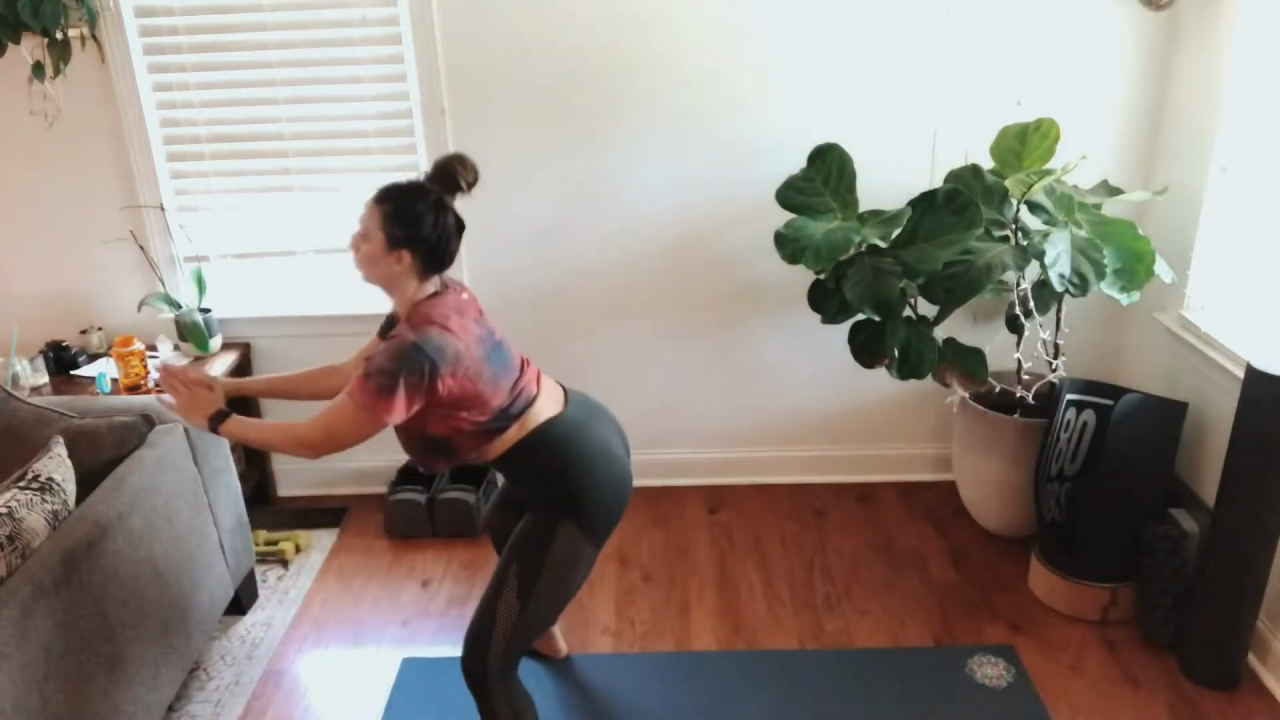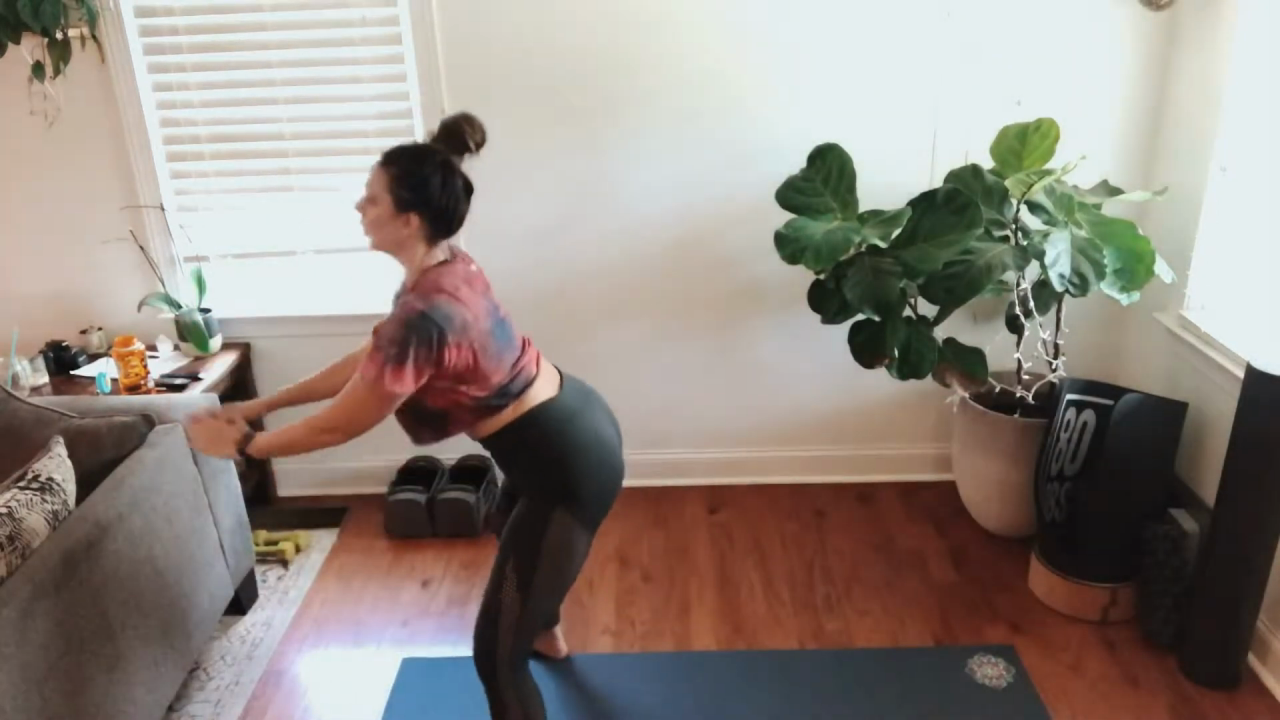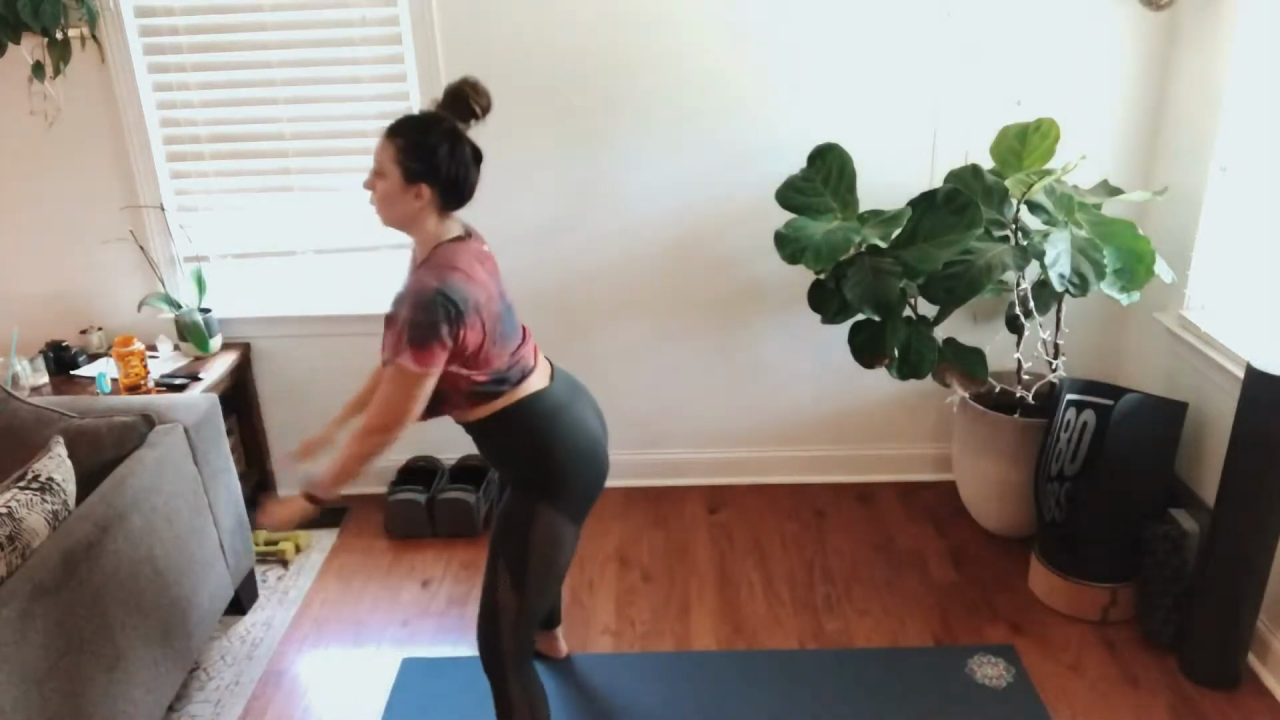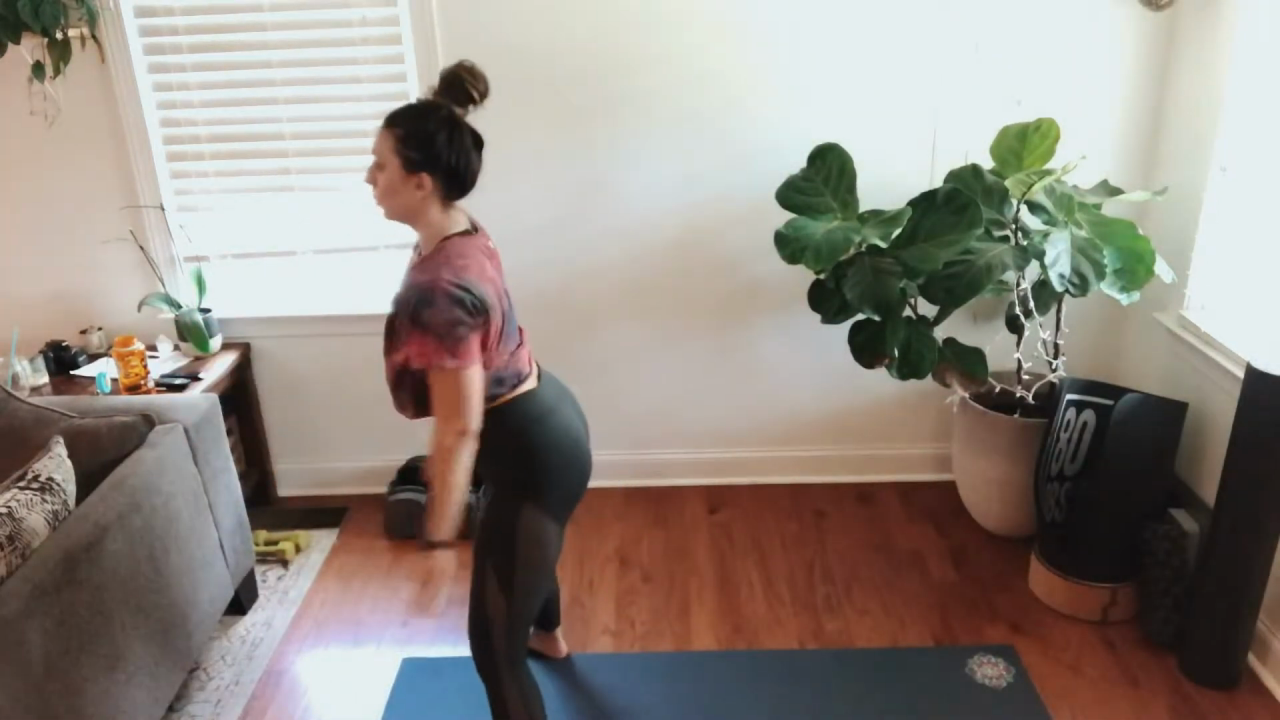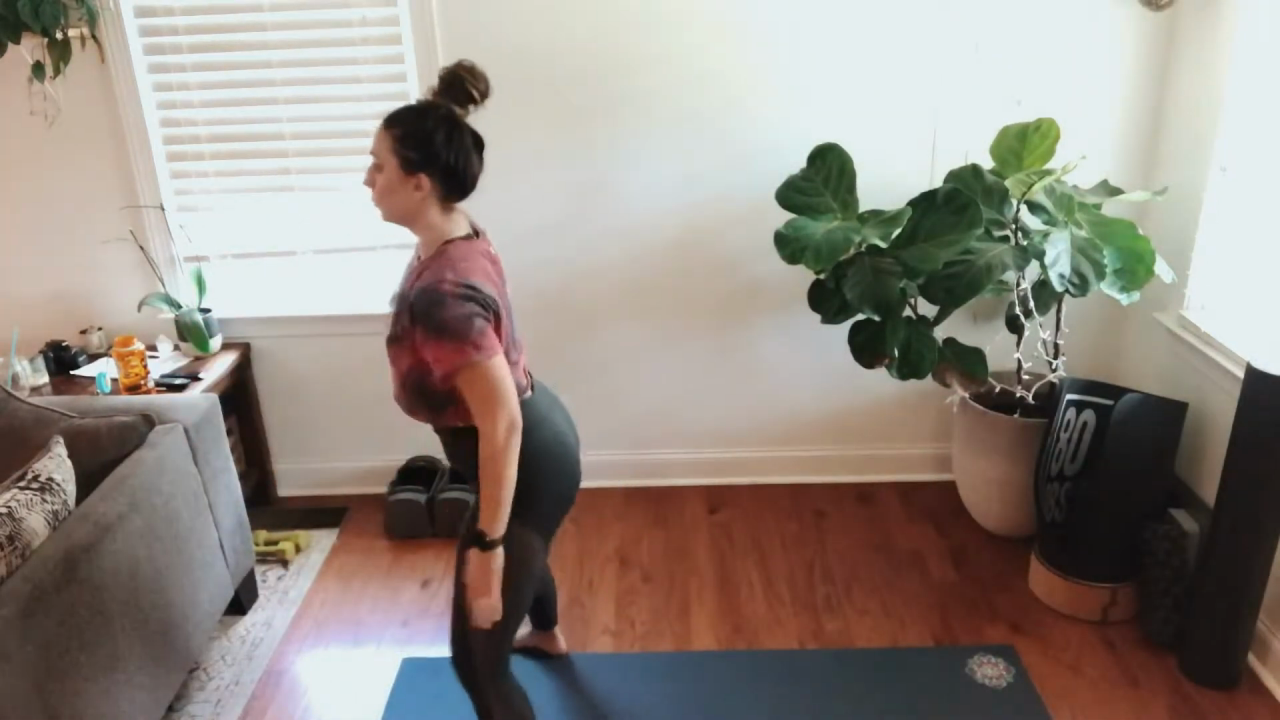
dt=0.2s
person 1, frame 1
left shoulder: (416, 349)
right shoulder: (438, 300)
left elbow: (314, 440)
right elbow: (349, 377)
left wrist: (217, 420)
right wrist: (234, 385)
left hip: (580, 481)
right hip: (584, 435)
left knee: (485, 662)
right knee: (504, 525)
right ankle: (543, 632)
person 1, frame 2
left shoulder: (424, 317)
right shoulder: (446, 269)
left elbow: (338, 426)
right elbow: (366, 364)
left wrist: (244, 443)
right wrist: (261, 404)
left hip: (571, 465)
right hip: (577, 424)
left knee: (497, 654)
right knee: (514, 530)
right ankle: (546, 633)
person 1, frame 3
left shoulder: (434, 293)
right shoulder: (460, 245)
left elbow: (387, 426)
right elbow: (399, 359)
left wrist: (311, 496)
right wrist: (332, 426)
left hip: (553, 456)
right hip: (564, 419)
left knee: (500, 648)
right knee: (519, 543)
right ankle: (548, 634)
person 1, frame 4
left shoulder: (439, 290)
right shoulder: (461, 237)
left elbow: (458, 430)
left wrist: (438, 544)
left hip: (534, 455)
right hip: (546, 421)
left knee: (495, 649)
right knee: (529, 556)
right ankle: (548, 635)
person 1, frame 5
left shoulder: (441, 292)
right shoulder: (461, 240)
left elbow: (501, 425)
left wrist: (485, 544)
left hip: (529, 464)
right hip: (543, 432)
left knee: (476, 657)
right knee: (521, 552)
right ankle: (547, 634)
